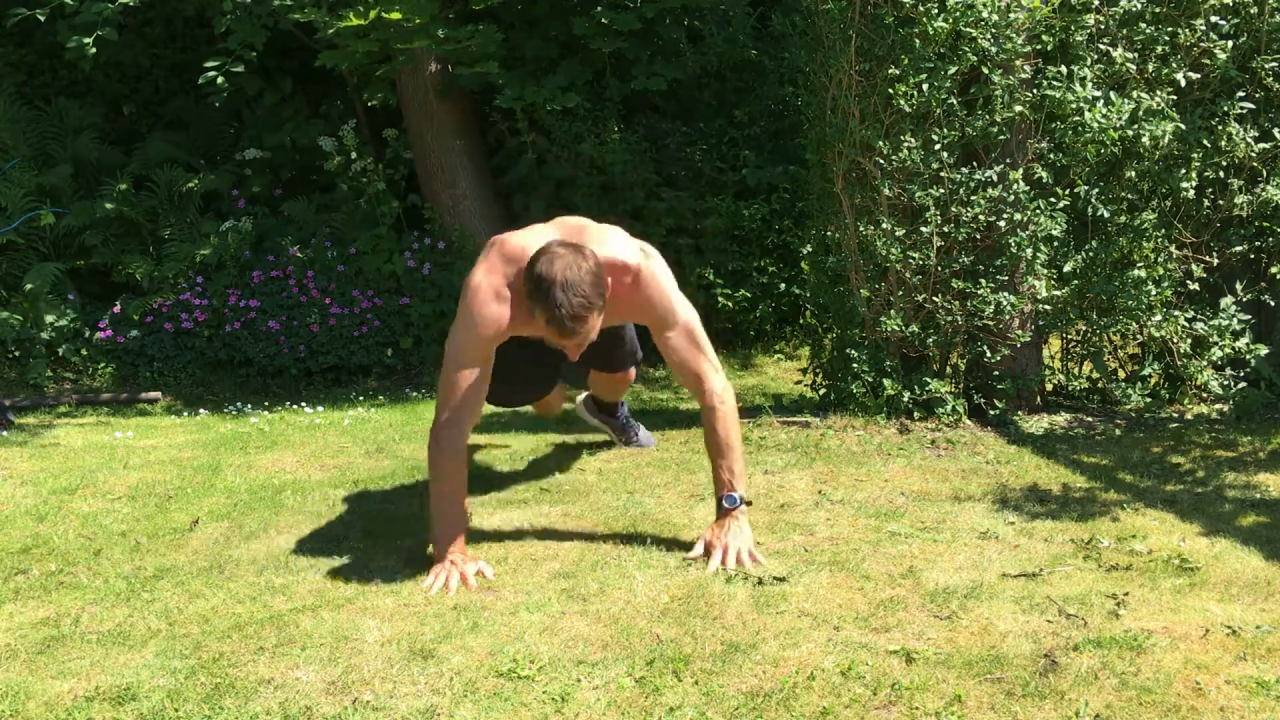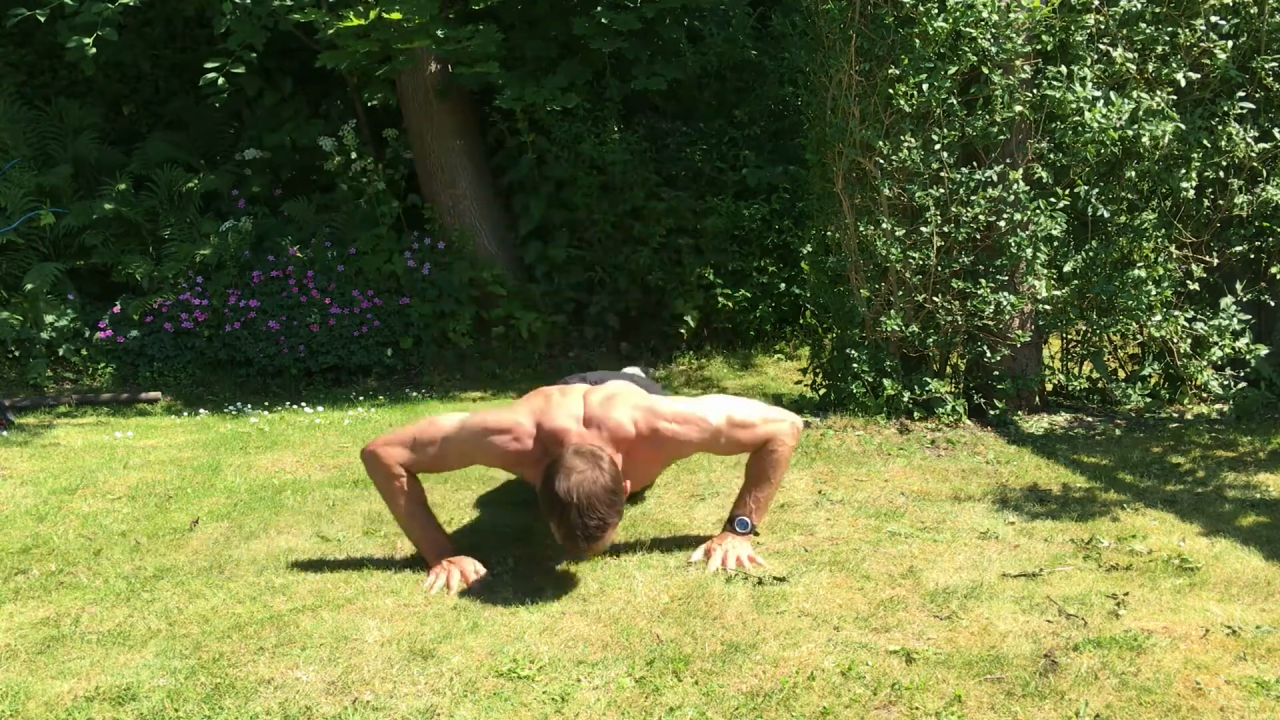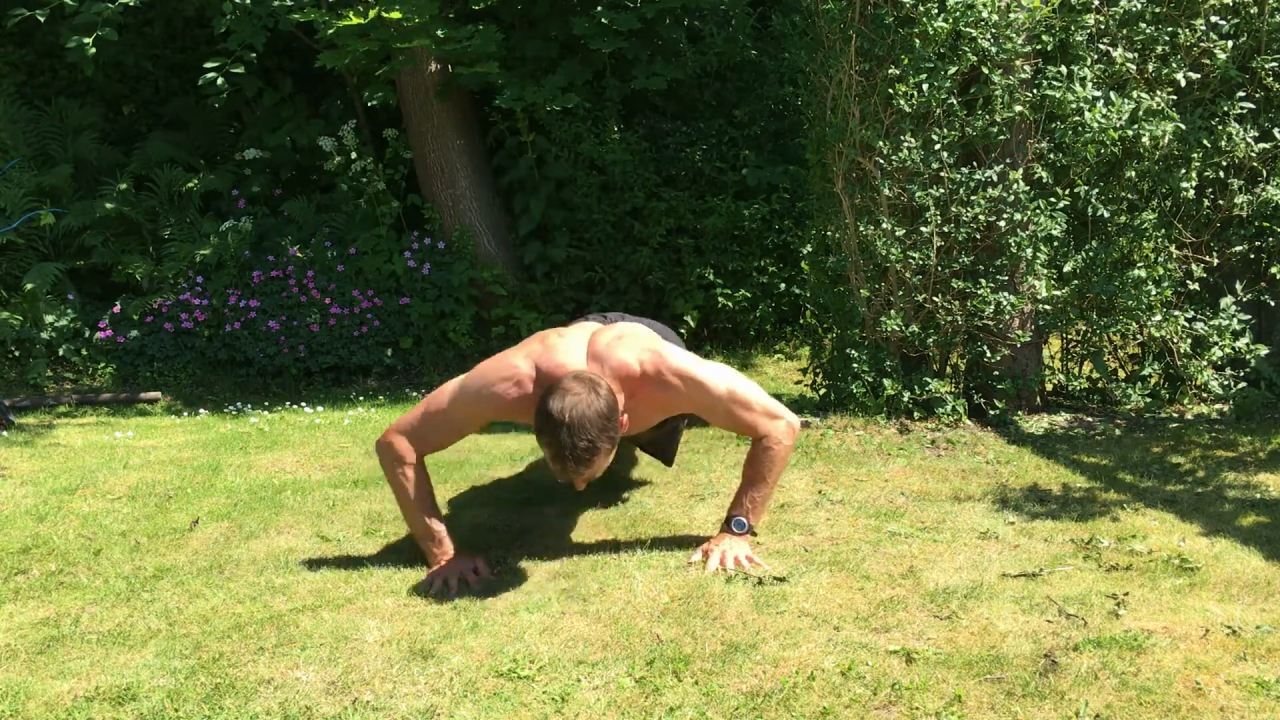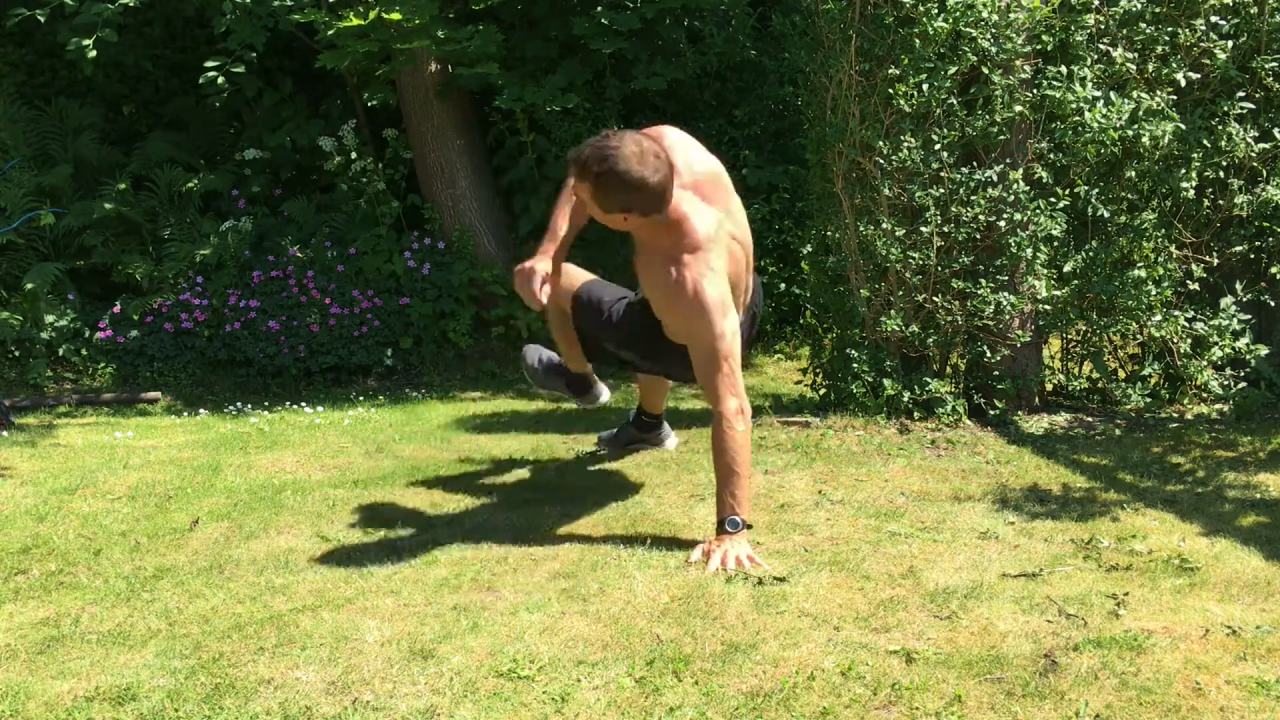
dt=0.5s
person 1, frame 1
left shoulder: (636, 272)
right shoulder: (491, 302)
left elbow: (713, 389)
right elbow: (450, 428)
left wrist: (731, 512)
right wrist: (450, 549)
left knee: (616, 380)
right knee: (547, 402)
left ankle: (605, 408)
person 1, frame 2
left shoulder: (657, 429)
right shoulder: (515, 439)
left elbow: (786, 428)
right elbow: (380, 454)
left wrist: (738, 530)
right wrist: (441, 555)
right hip: (571, 394)
person 1, frame 3
left shoulder: (670, 374)
right shoulder: (506, 385)
left elbow: (783, 427)
right elbow: (393, 443)
left wrist: (736, 529)
right wrist: (442, 553)
left knee: (656, 442)
person 1, frame 4
left shoulder: (693, 282)
right shoulder: (663, 143)
left elbow: (730, 407)
right elbow: (581, 183)
left wrist: (732, 530)
right wrist: (546, 251)
left hip: (689, 340)
left knee: (562, 287)
left ankle: (581, 382)
right ankle: (648, 425)
